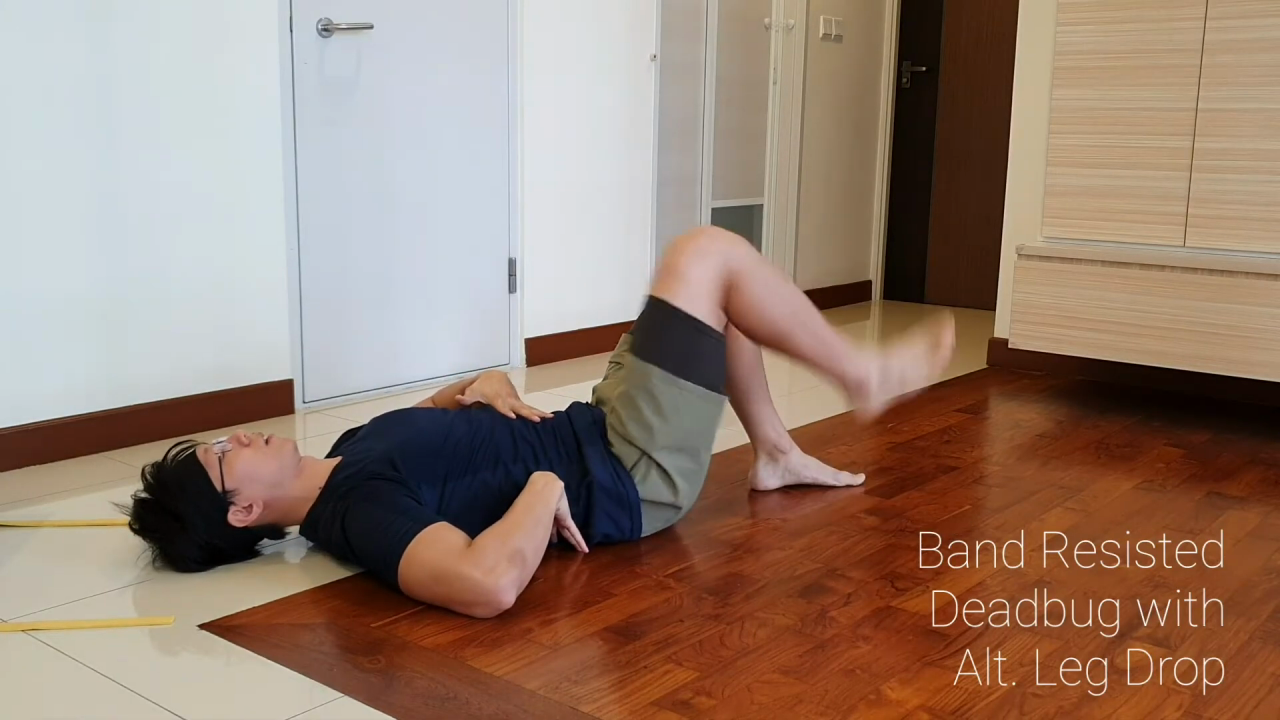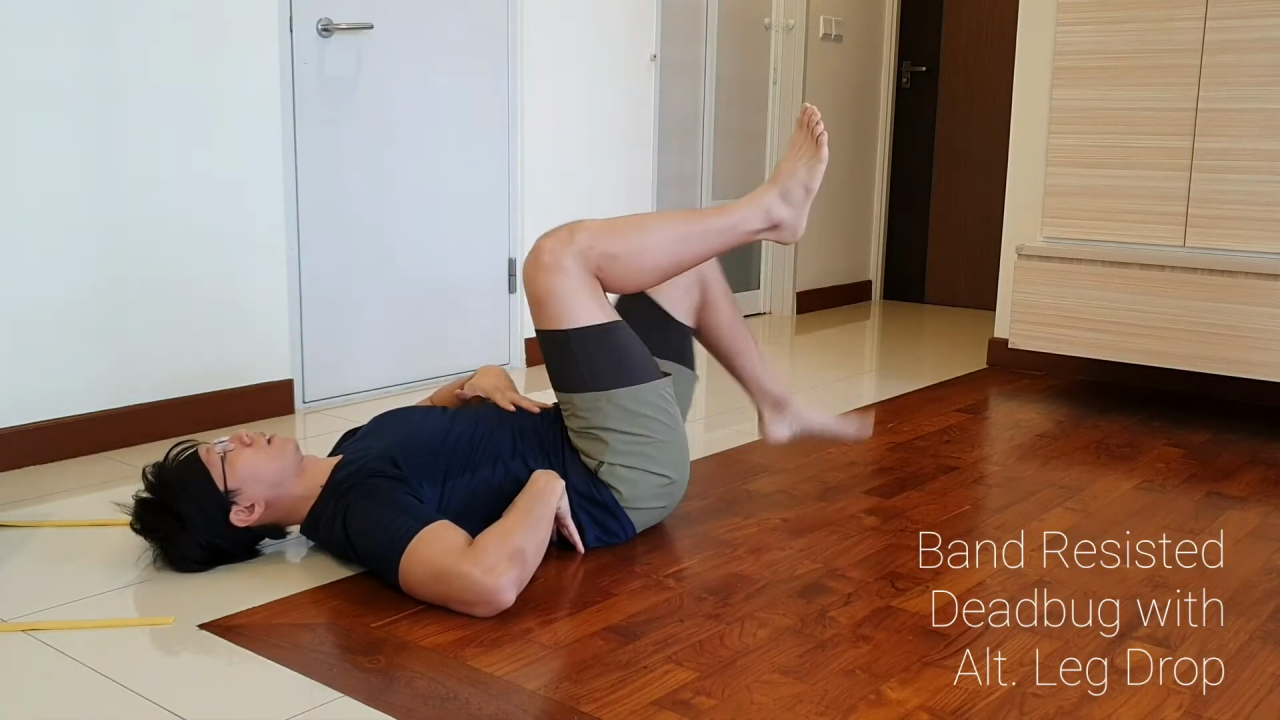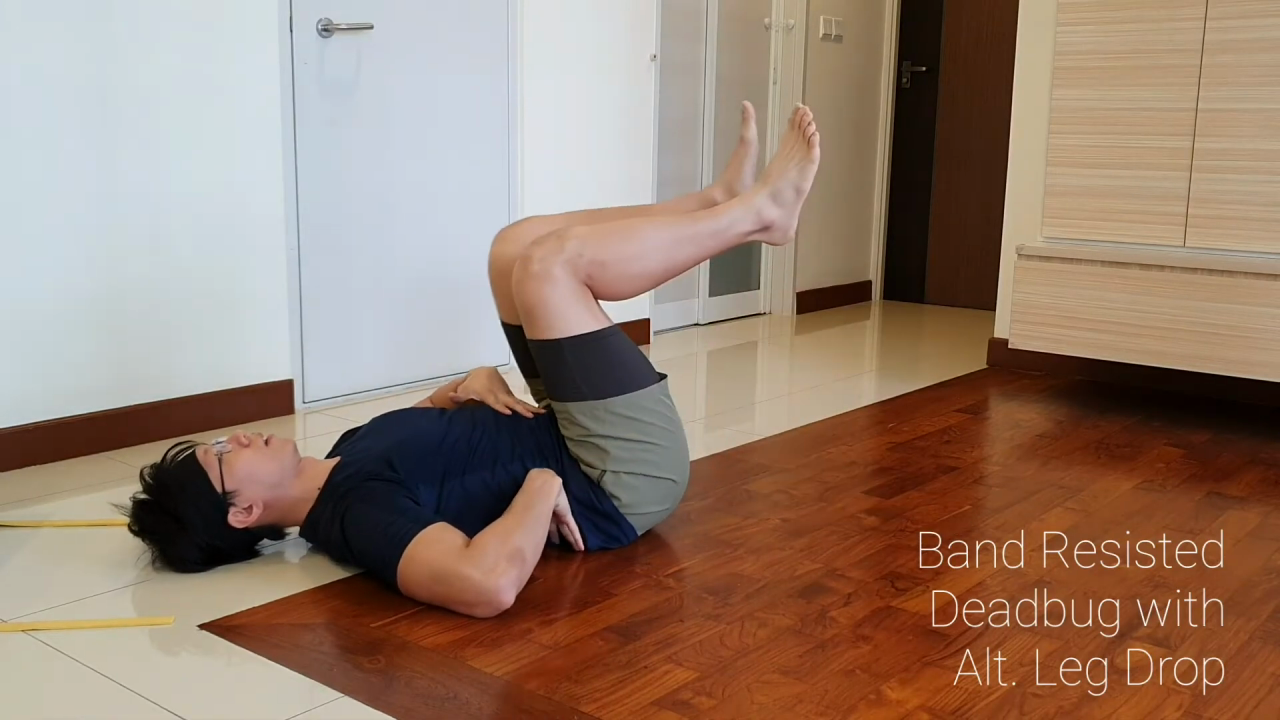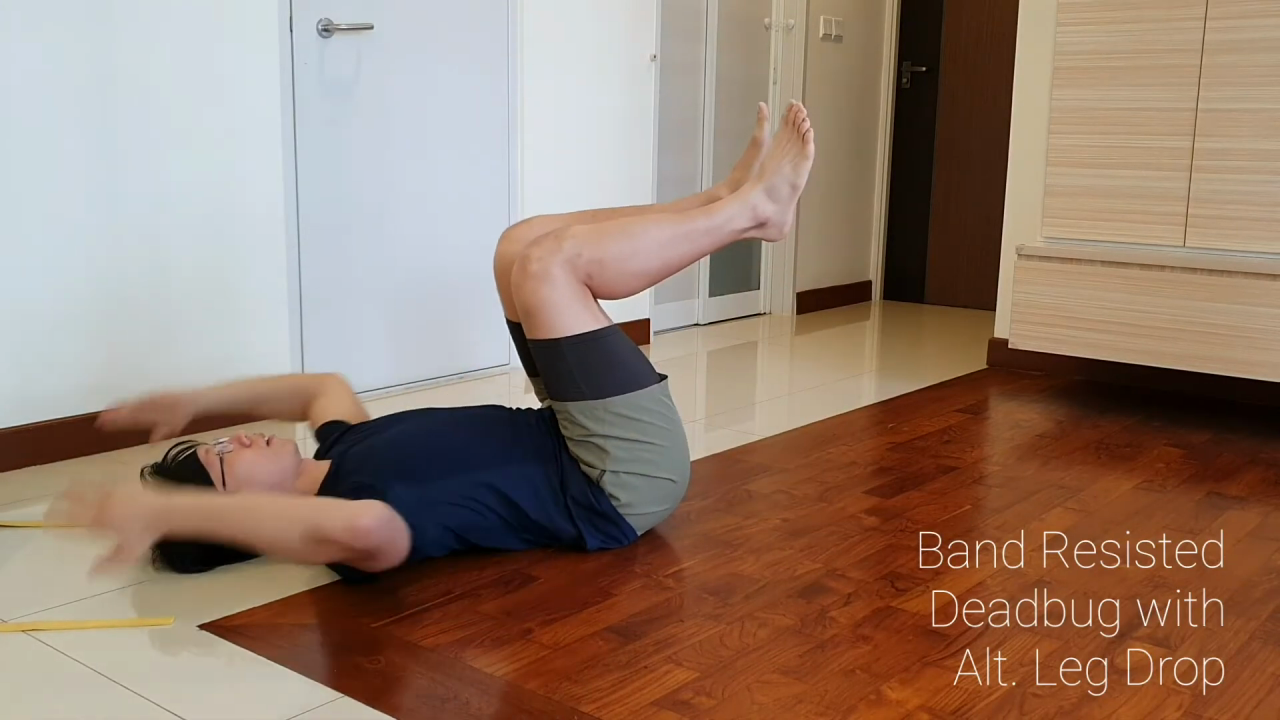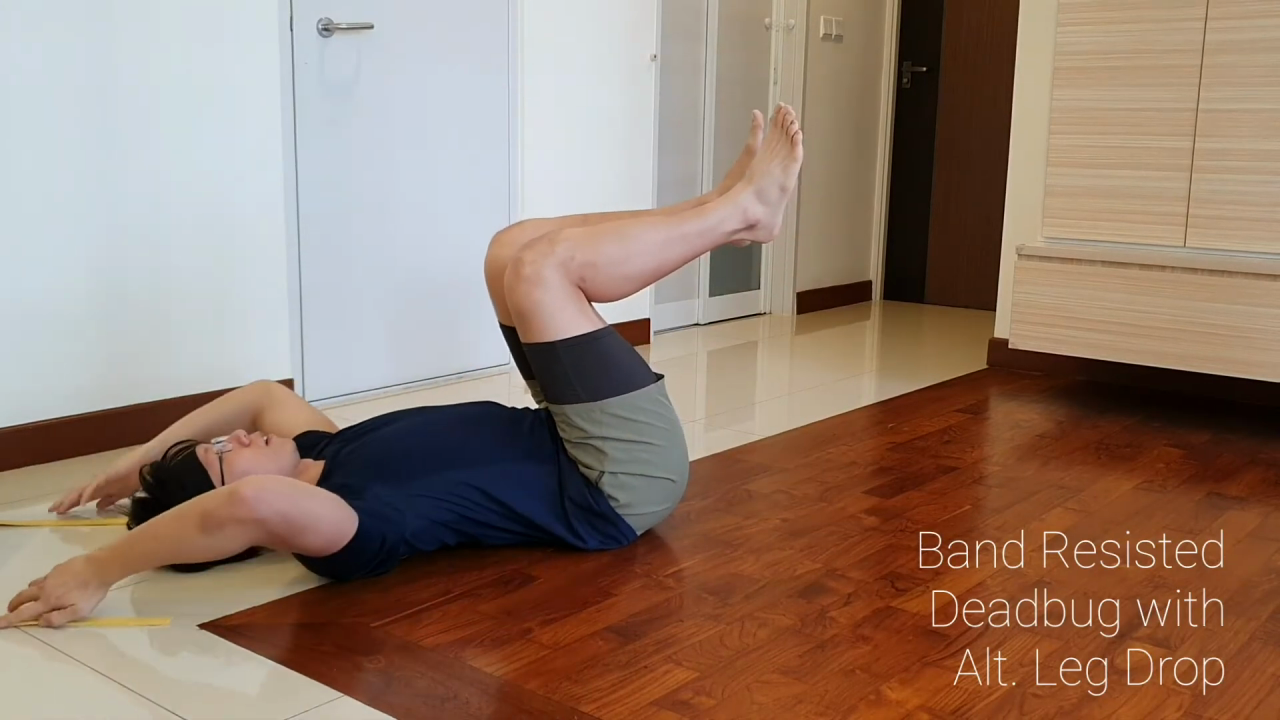
dt=0.5s
person 1, frame 1
left shoulder: (351, 453)
right shoulder: (358, 510)
right elbow: (488, 585)
left wrist: (478, 387)
right wrist: (547, 483)
left hip: (595, 424)
right hip: (636, 475)
left knee: (717, 282)
right knee: (706, 251)
left ankle: (777, 454)
right ankle: (864, 371)
person 1, frame 2
left shoulder: (352, 454)
right shoulder: (359, 507)
right elbow: (487, 584)
left wrist: (473, 384)
right wrist: (547, 482)
left hip: (579, 447)
right hip: (625, 481)
left knee: (690, 267)
right knee: (560, 254)
left ankle: (780, 407)
right ankle: (771, 207)
person 1, frame 3
left shoulder: (349, 454)
right shoulder: (358, 513)
left elbow: (421, 426)
right elbow: (488, 585)
left wrist: (467, 385)
right wrist: (543, 484)
left hip: (564, 443)
right hip: (629, 480)
left knee: (520, 247)
right knee: (548, 264)
left ankle: (722, 204)
right ankle: (758, 211)
person 1, frame 4
left shoulder: (343, 456)
right shoulder: (349, 515)
left elbow: (327, 386)
right elbow: (367, 530)
left wrist: (190, 401)
right wrist: (165, 505)
left hip: (589, 459)
right hip: (624, 485)
left knee: (529, 248)
right knee: (546, 262)
left ankle: (733, 199)
right ankle: (751, 209)
person 1, frame 5
left shoulder: (328, 458)
right shoulder: (341, 529)
left elbow: (263, 392)
right elbow: (251, 504)
left wrist: (141, 459)
right wrist: (101, 567)
left hip: (568, 452)
right hip: (626, 484)
left knee: (519, 249)
right knee: (539, 266)
left ankle: (726, 208)
right ankle: (741, 208)
